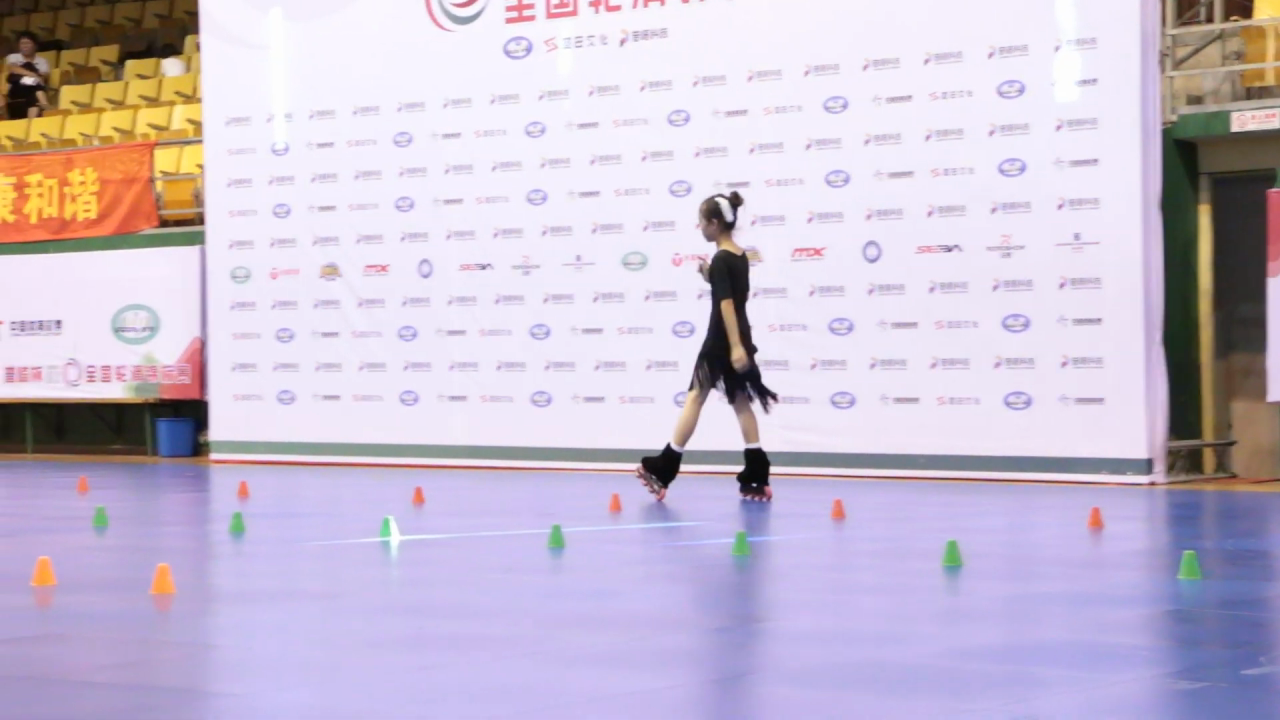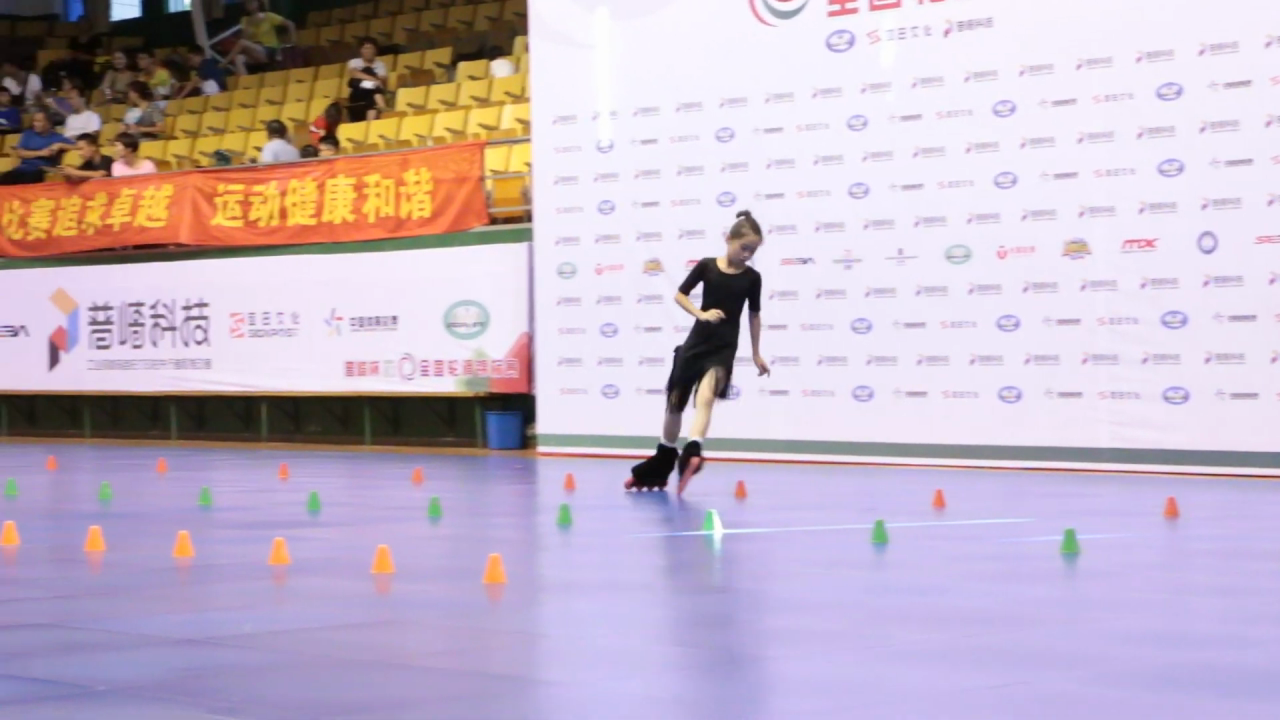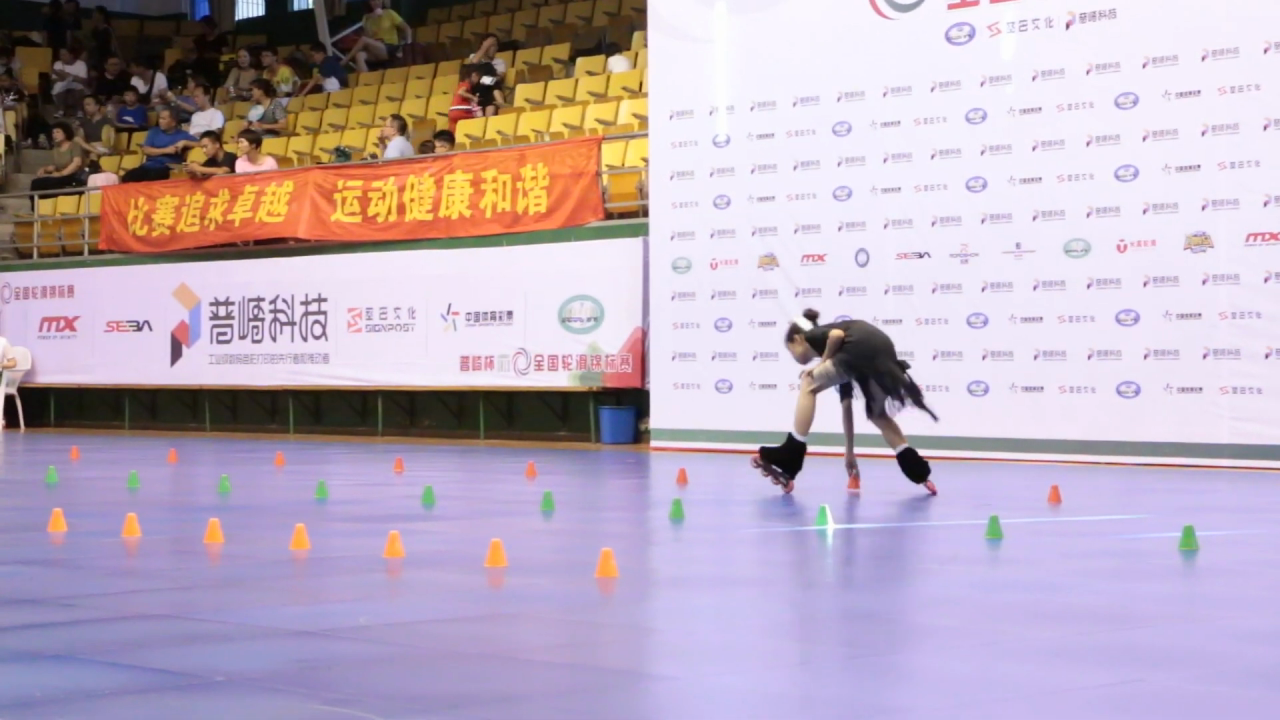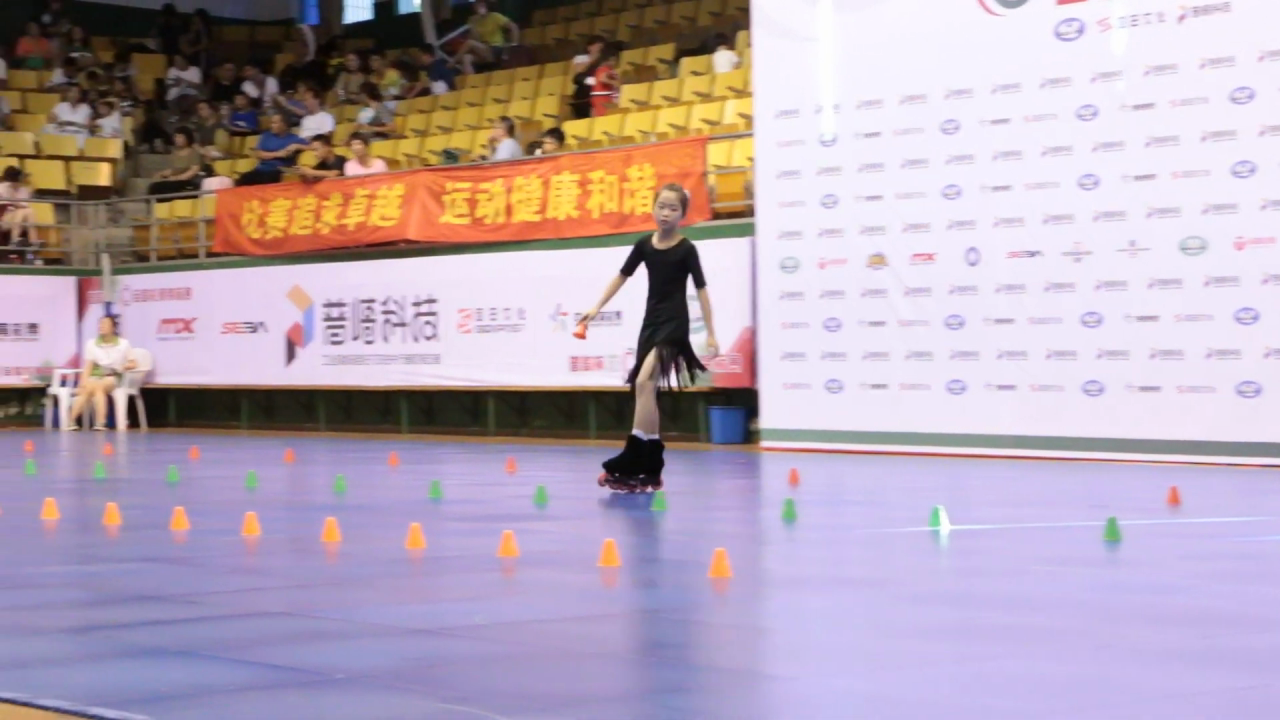
dt=1s
person 1, frame 1
left shoulder: (721, 260)
right shoulder: (741, 256)
left elbow: (727, 303)
left wrist: (736, 345)
left hip: (722, 340)
right hip: (740, 338)
left knee: (695, 398)
right knee: (741, 402)
left ankle: (663, 469)
right ankle: (756, 478)
person 1, frame 2
left shoulder: (752, 278)
right shoulder: (707, 266)
left elbow: (754, 316)
right elbow: (679, 295)
left wrist: (756, 353)
right wrist: (701, 314)
left hip: (724, 348)
right hip: (697, 342)
left knee: (705, 396)
right knee: (675, 401)
left ankle: (691, 455)
right ankle: (658, 467)
person 1, frame 3
left shoulder: (812, 336)
left elbow: (837, 334)
right elbow: (846, 405)
left wrist: (823, 362)
right wrist: (849, 452)
left hip: (860, 349)
right hip: (883, 350)
left knee: (809, 387)
right knee: (878, 416)
left ankle: (788, 460)
right ankle: (918, 471)
person 1, frame 4
left shoulder: (686, 249)
right shoulder: (644, 244)
left elbow: (701, 289)
right elbow: (622, 276)
left wrist: (710, 332)
right wrist: (597, 308)
left hip: (673, 323)
right hip: (651, 323)
left knee: (645, 382)
right knee: (645, 387)
left ankle: (634, 460)
right ankle: (649, 463)
